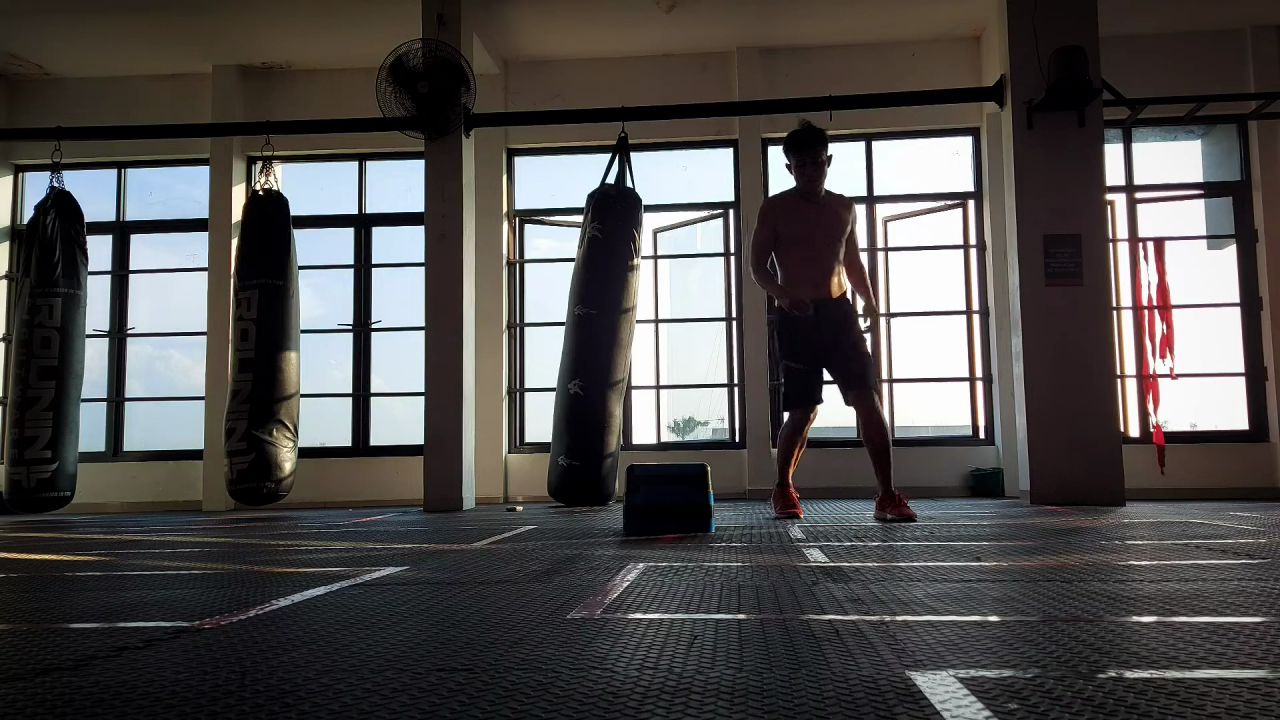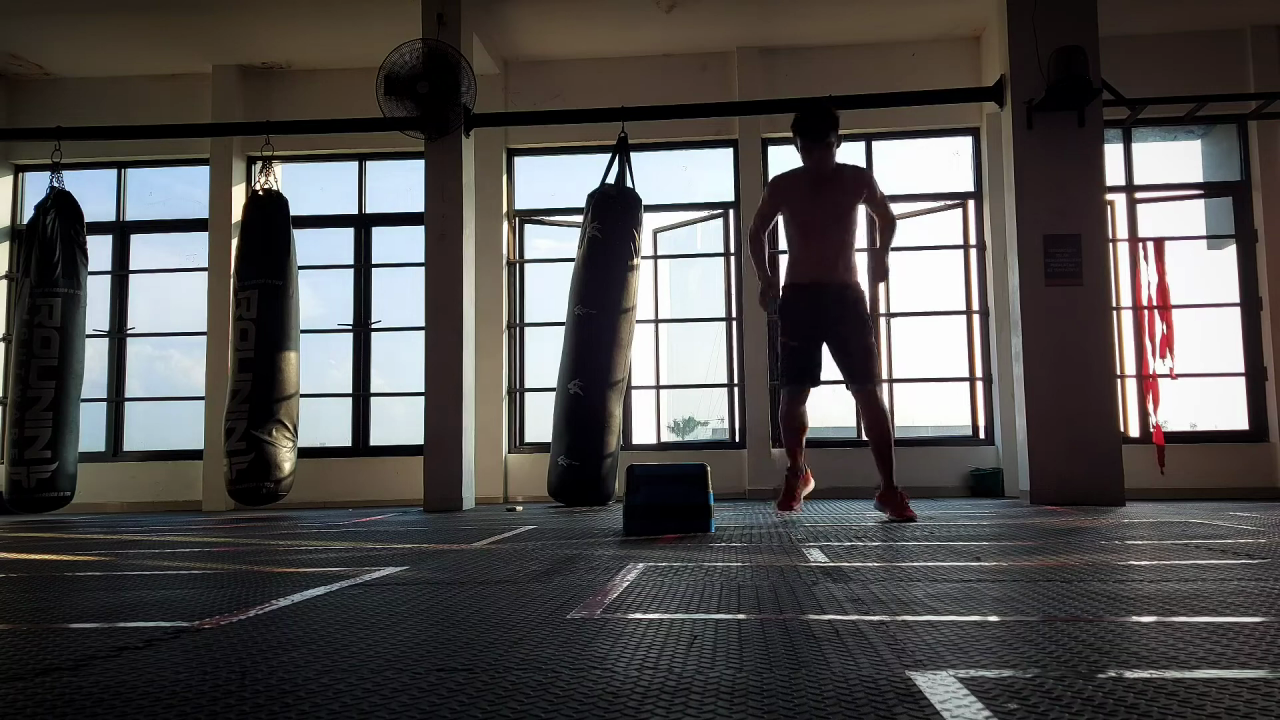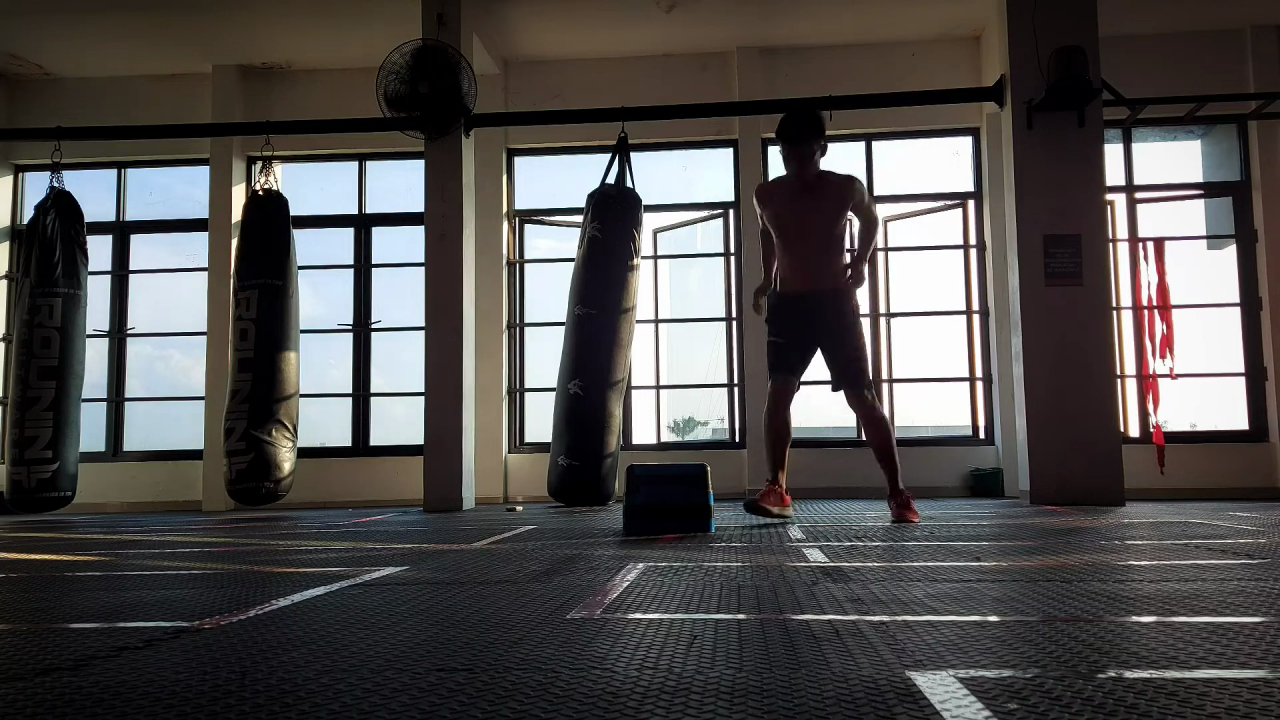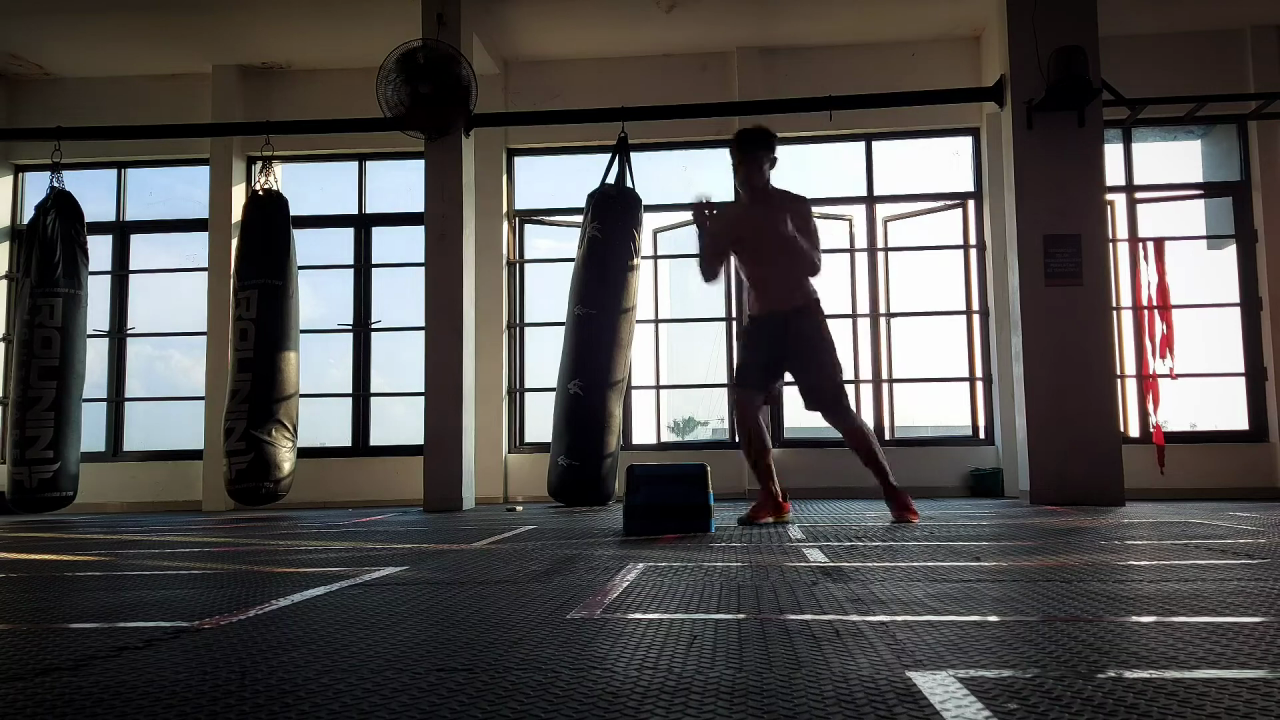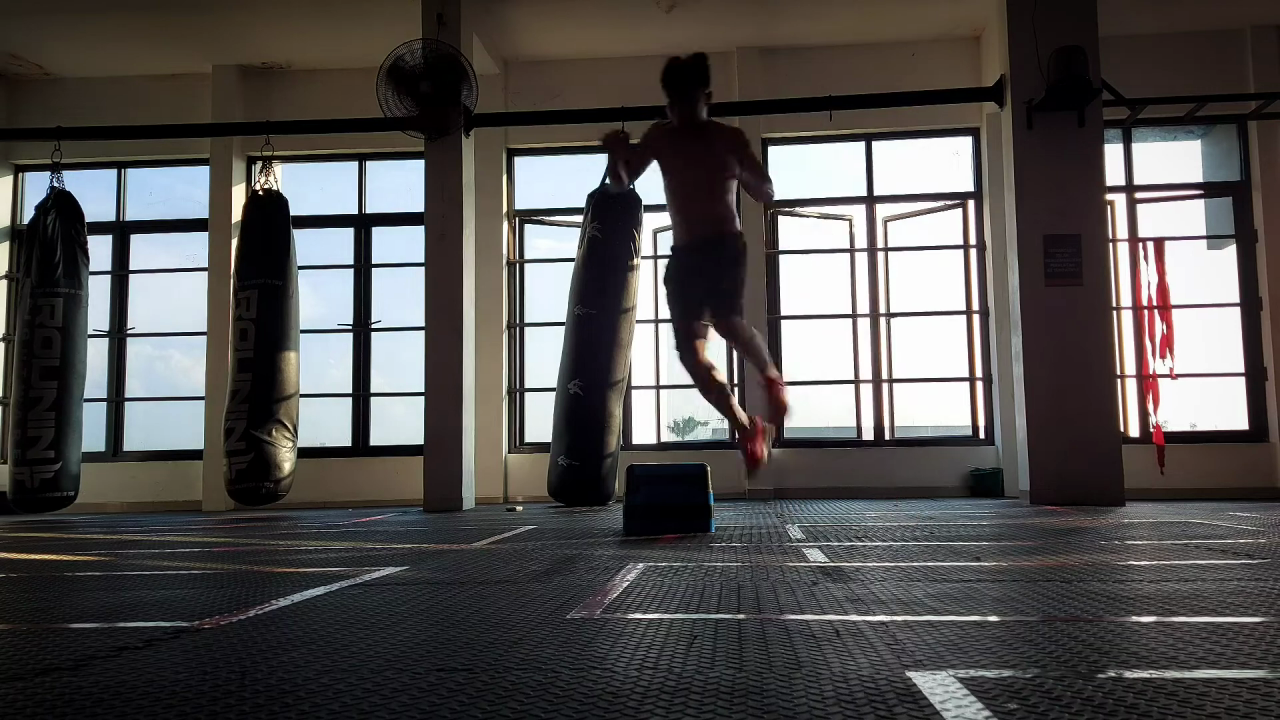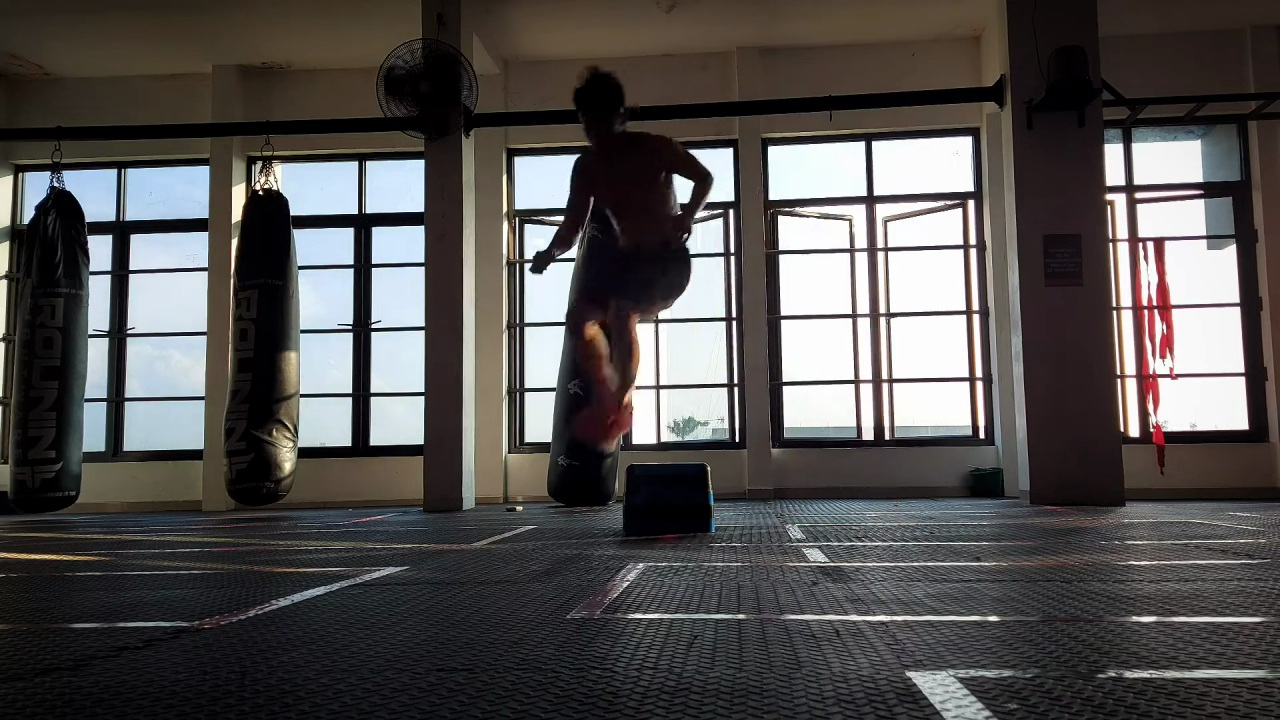
dt=0.2s
person 1, frame 1
left shoulder: (844, 208)
right shoulder: (775, 208)
right elbow: (758, 266)
left wrist: (870, 301)
right wrist: (782, 293)
left hip: (839, 312)
right hip: (797, 317)
left knee: (867, 399)
right knee: (802, 412)
left ankle: (887, 494)
right ankle: (783, 488)
person 1, frame 2
left shoulder: (857, 180)
right shoulder: (781, 186)
left elbow: (886, 217)
right elbow: (757, 232)
left wrist: (881, 255)
right wrist: (765, 278)
left hip: (846, 294)
right hip: (798, 297)
left knee: (868, 390)
right knee: (794, 395)
left ankle: (889, 490)
right ankle: (797, 473)
person 1, frame 3
left shoulder: (846, 188)
right shoulder: (767, 195)
left elbow: (870, 220)
left wrist: (861, 262)
right wrist: (766, 278)
left hip: (836, 302)
right hip: (788, 304)
left knee: (862, 397)
right knee: (779, 390)
left ankle: (897, 492)
right ankle: (776, 488)
person 1, frame 4
left shoulder: (793, 206)
right shoulder: (726, 217)
left elbow: (813, 266)
right elbow: (710, 273)
left wrist: (787, 234)
right wrist: (704, 231)
left hip: (803, 318)
right hip: (759, 324)
left knee: (839, 412)
right knee: (745, 404)
left ankle: (892, 490)
right ankle: (771, 498)
person 1, frame 5
left shoulder: (730, 137)
right shoulder: (659, 137)
left elbow: (766, 195)
right elbow: (621, 182)
left wrist: (745, 170)
right wrist: (616, 154)
left hip: (723, 244)
right hip: (685, 254)
left knee: (725, 318)
right knee: (691, 354)
left ankle: (771, 379)
right ankle: (746, 427)
person 1, frame 6
left shoulder: (655, 147)
right shoulder: (586, 166)
left elbow: (704, 177)
right elbow: (572, 227)
left wrist: (687, 217)
right wrist: (550, 253)
left hip: (667, 260)
right hip: (627, 260)
left knee: (621, 313)
right knee: (578, 317)
left ankle: (617, 404)
right ankle: (606, 395)
